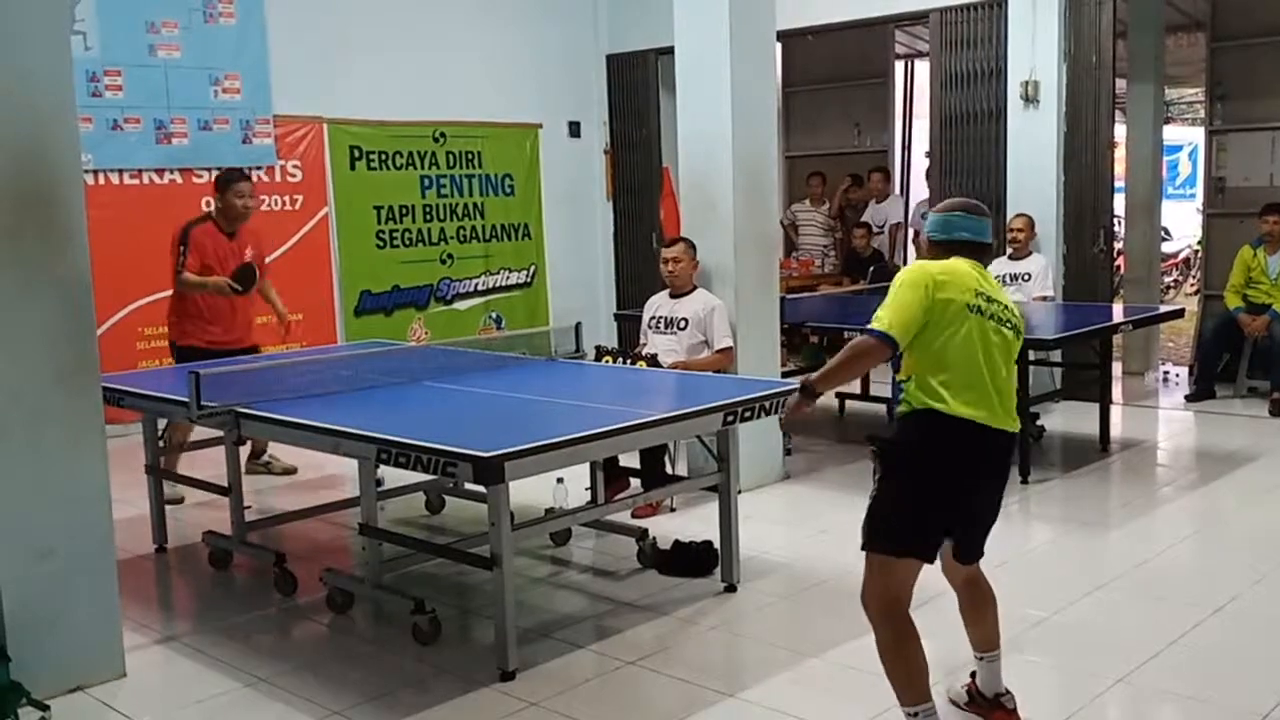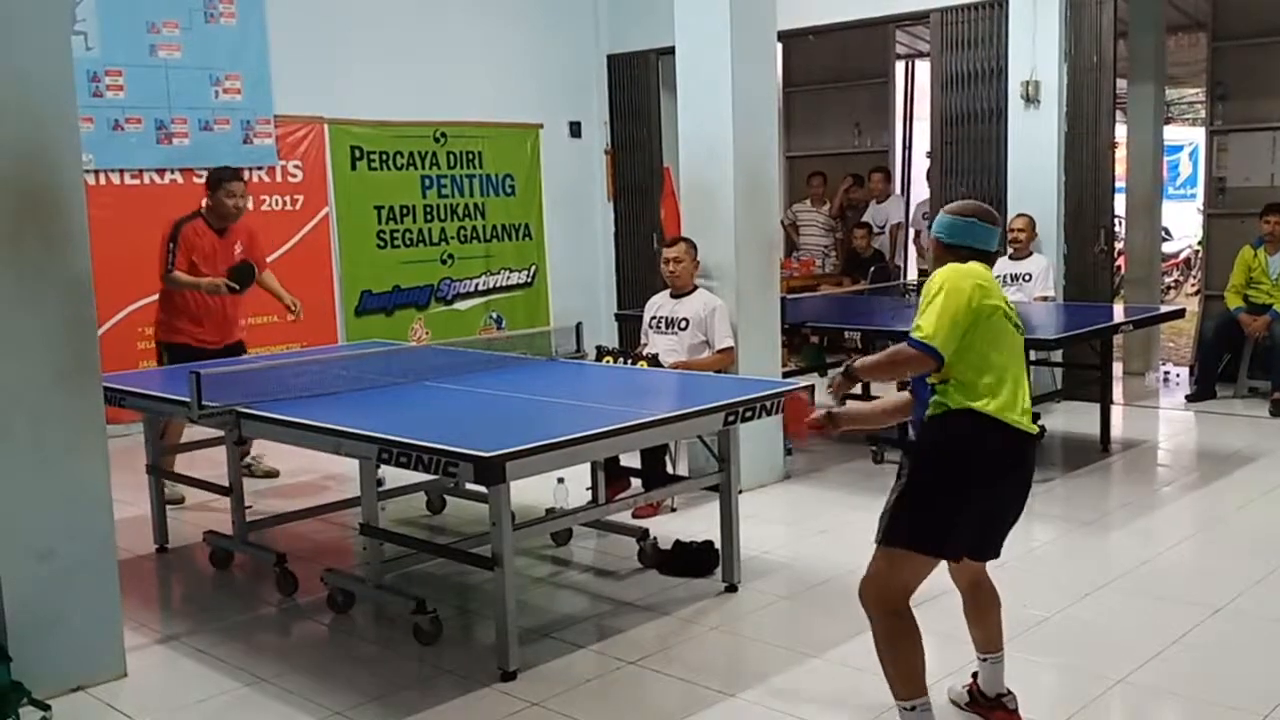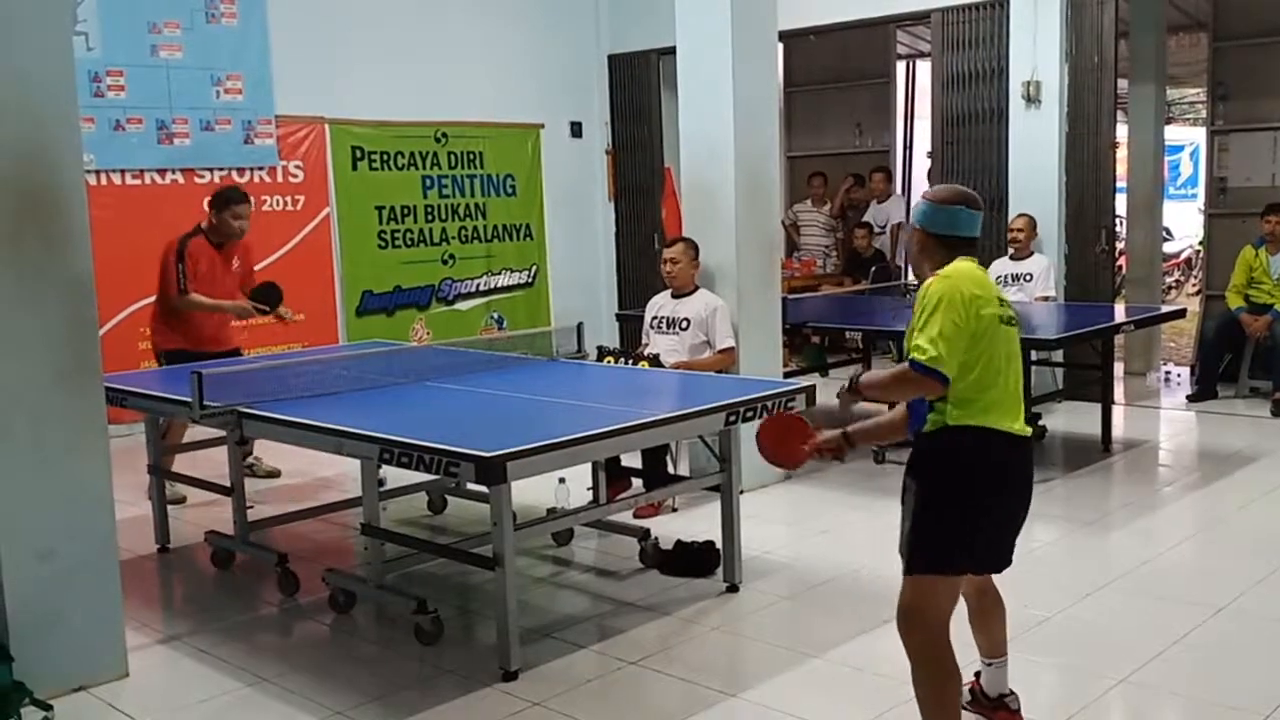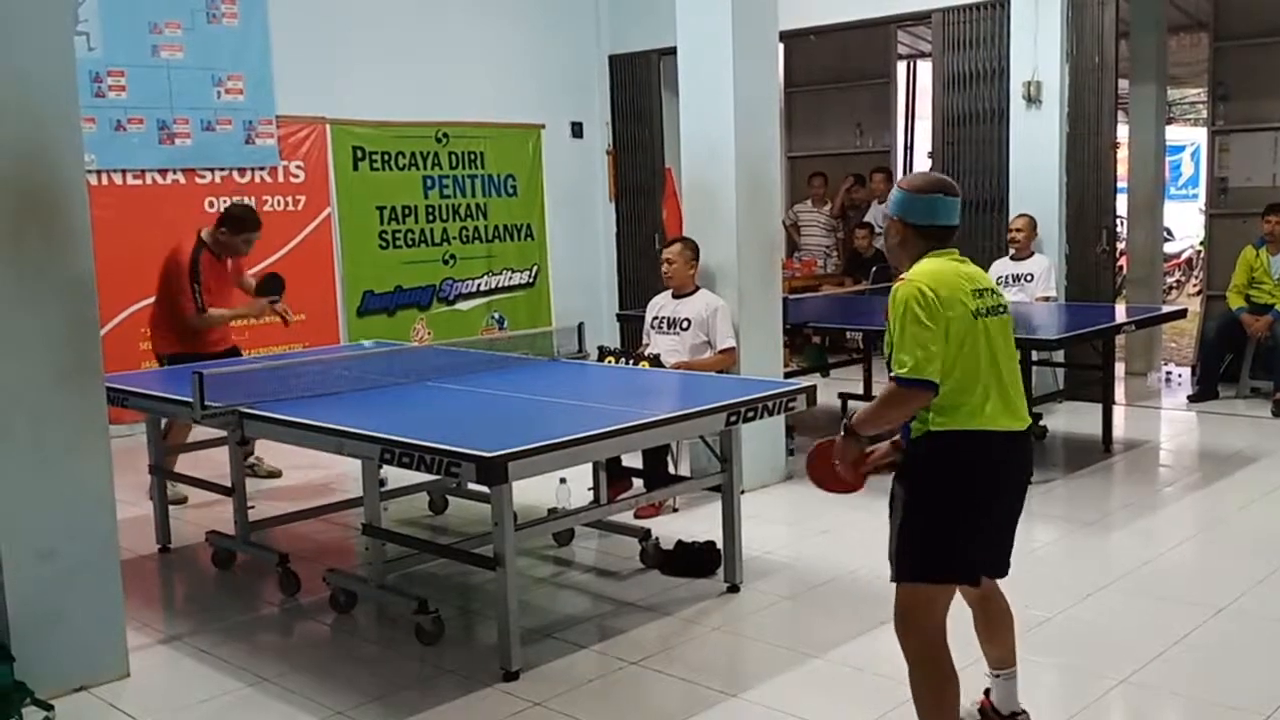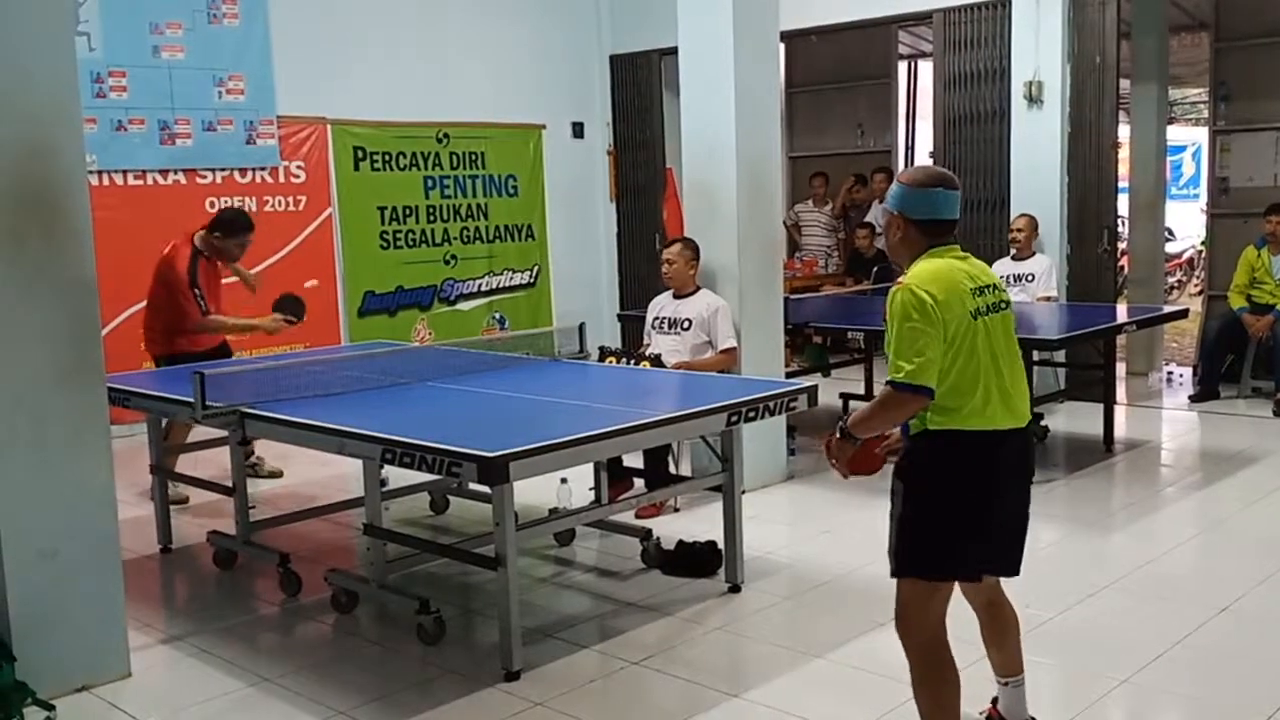
dt=0.2s
person 1, frame 1
left shoulder: (926, 276)
right shoulder: (1003, 307)
left elbow: (875, 347)
left wrist: (811, 386)
left hip: (933, 445)
right hip: (992, 451)
left knee: (883, 599)
right knee: (962, 565)
person 1, frame 2
left shoulder: (954, 281)
right shoulder: (989, 292)
left elbow: (919, 360)
right elbow: (920, 399)
left wrist: (853, 369)
right wrist: (842, 417)
left hip: (965, 448)
right hip: (1010, 452)
left knee: (881, 594)
right knee: (966, 567)
person 1, frame 3
left shoulder: (946, 286)
right shoulder: (982, 288)
left elbow: (926, 380)
left wrist: (861, 385)
right wrist: (851, 436)
left hip: (961, 458)
right hip: (1006, 458)
left knee: (921, 618)
right knee: (974, 576)
person 1, frame 4
left shoulder: (917, 287)
right shoulder: (978, 280)
left elbow: (914, 390)
left wrist: (854, 428)
right wrist: (900, 446)
left hip: (953, 460)
right hip: (1006, 452)
left knee: (918, 626)
right knee: (980, 585)
person 1, frame 5
left shoulder: (917, 288)
right shoulder: (983, 276)
left elbow: (910, 393)
left wrist: (850, 430)
right wrist: (912, 433)
left hip: (954, 460)
right hip: (1009, 451)
left knee: (918, 623)
right knee: (983, 590)
person 2, frame 1
left shoulder: (250, 236)
right shoulder: (195, 232)
left elbow: (259, 277)
right elbow: (180, 279)
left wrist: (280, 309)
right wrist: (209, 284)
left hip: (239, 337)
right hip: (194, 337)
left ankle: (259, 457)
right ankle: (166, 476)
person 2, frame 2
left shoulder: (244, 232)
right shoulder: (184, 230)
left elbow: (260, 270)
right elbow: (169, 277)
left wrist: (285, 297)
right wrist: (204, 283)
left hip: (226, 334)
right hip: (181, 334)
left ankle: (244, 457)
person 2, frame 3
left shoulder: (238, 245)
right shoulder: (186, 246)
left elbow: (250, 283)
right elbow: (181, 299)
right wrist: (230, 308)
left hip: (219, 340)
right hip: (177, 340)
left ankle: (245, 458)
person 2, frame 4
left shoulder: (224, 248)
right shoulder: (190, 261)
left elbow: (240, 278)
right elbow: (197, 318)
left wrist: (272, 303)
right wrist: (247, 311)
left hip: (216, 341)
right hip: (179, 342)
left ankle: (247, 458)
right ankle: (162, 478)
person 2, frame 5
left shoulder: (211, 246)
right shoulder: (185, 267)
right elbow: (205, 324)
left wrist: (242, 273)
right wrist: (258, 325)
left hip: (209, 340)
right hip: (174, 343)
left ankle: (247, 458)
person 3, frame 1
left shoulder: (709, 304)
right shoulder: (653, 303)
left elbow: (726, 358)
left wrist: (687, 365)
left ankle: (654, 489)
right ankle: (613, 477)
person 3, frame 2
left shoulder: (710, 304)
right shoulder: (654, 303)
left elbow: (727, 357)
left wrist: (688, 365)
left ankle: (655, 489)
right ankle: (614, 476)
person 3, frame 3
left shoulder: (711, 305)
right shoulder: (656, 303)
left elbow: (728, 358)
left wrist: (689, 366)
left ankle: (656, 489)
right ankle: (614, 477)
person 3, frame 4
left shoulder: (712, 305)
right shoulder: (656, 303)
left elbow: (729, 358)
left wrist: (689, 366)
left ankle: (657, 489)
right ankle: (615, 477)
person 3, frame 5
left shoulder: (713, 305)
right shoulder: (657, 303)
left elbow: (730, 358)
left wrist: (690, 366)
left ankle: (657, 489)
right ankle: (616, 477)
person 4, frame 1
right shoulder: (1248, 252)
right elbow: (1232, 290)
right wrist: (1241, 315)
right hip: (1250, 307)
right knee: (1210, 328)
right ankle: (1205, 386)
person 4, frame 2
right shoulder: (1249, 252)
right elbow: (1233, 290)
right wrist: (1242, 316)
right hip: (1251, 307)
right knee: (1210, 328)
right ankle: (1205, 386)
person 4, frame 3
right shoulder: (1250, 252)
right elbow: (1234, 290)
right wrist: (1243, 315)
right hip: (1252, 307)
right knee: (1211, 328)
right ankle: (1207, 386)
person 4, frame 4
right shoulder: (1251, 252)
right elbow: (1235, 291)
right wrist: (1244, 316)
right hip: (1253, 307)
right knee: (1212, 328)
right ankle: (1208, 387)
person 4, frame 5
right shoulder: (1252, 252)
right elbow: (1236, 291)
right wrist: (1245, 316)
right hip: (1254, 307)
right knee: (1213, 327)
right ankle: (1209, 387)
